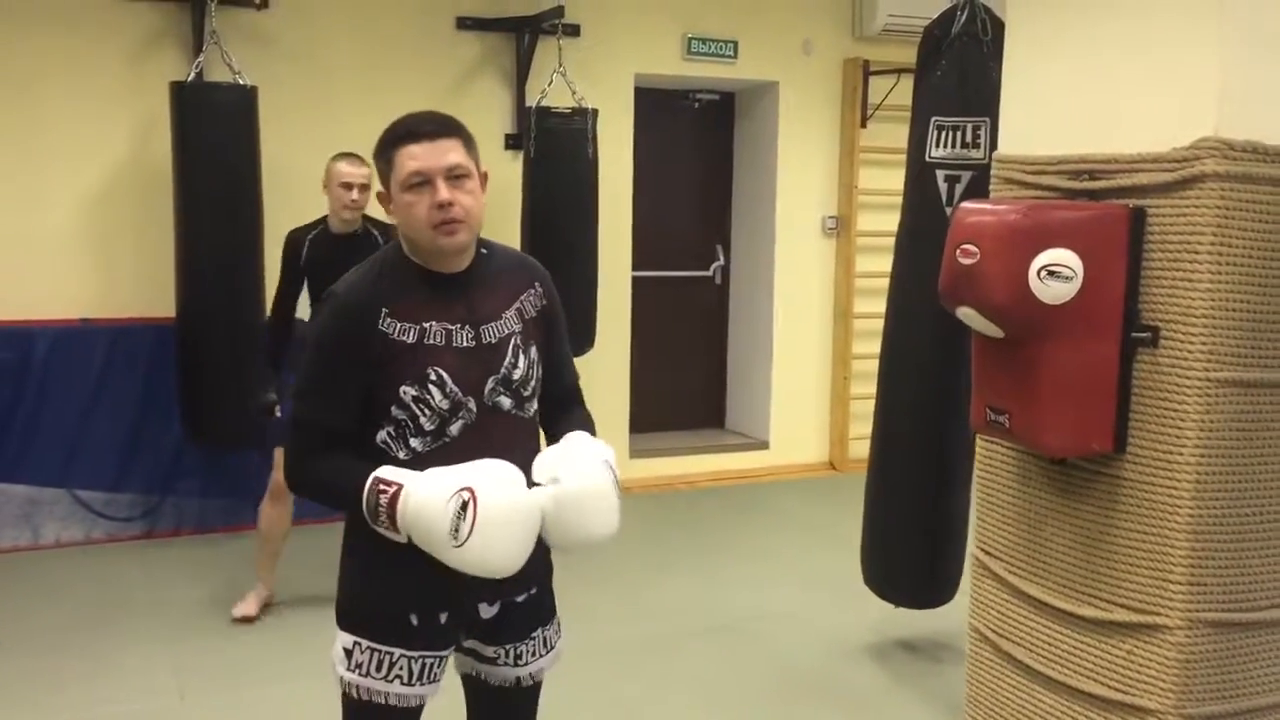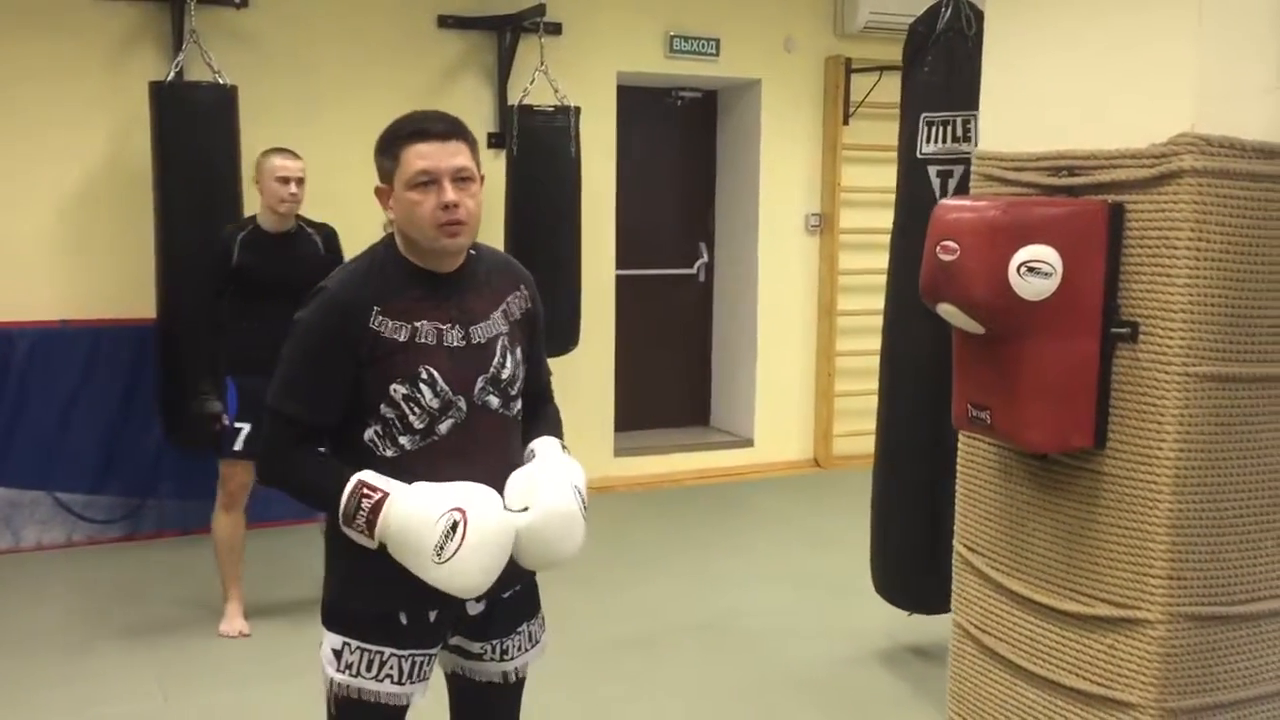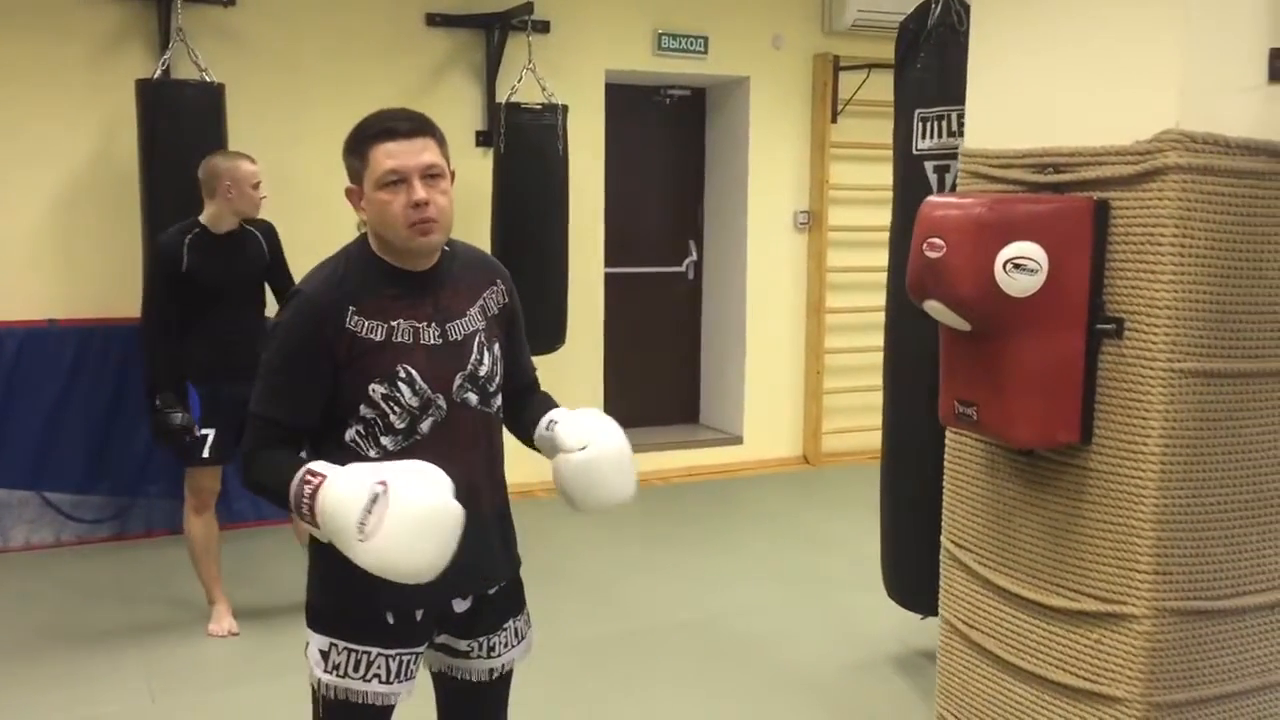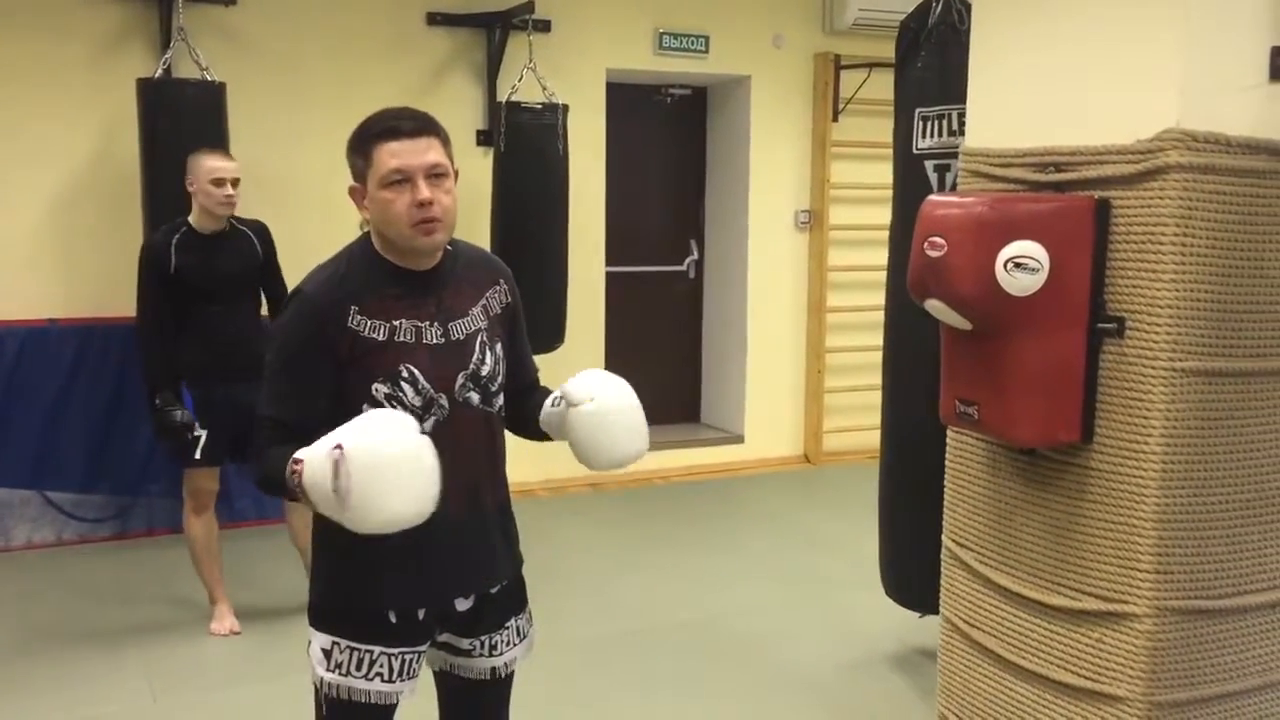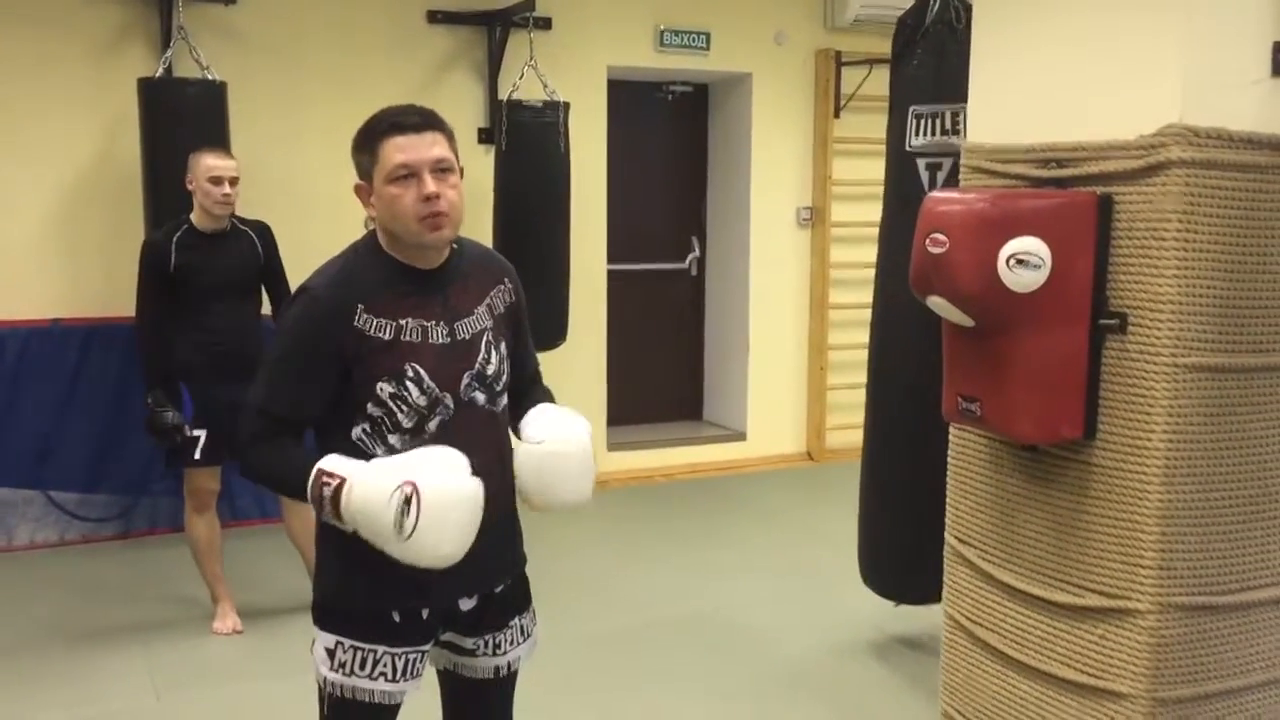
dt=0.4s
person 1, frame 1
left shoulder: (527, 282)
right shoulder: (357, 306)
left elbow: (562, 399)
right elbow: (307, 462)
left wrist: (581, 453)
right wrist: (402, 500)
left hip: (518, 570)
right hip: (396, 584)
person 1, frame 2
left shoulder: (511, 283)
right shoulder: (348, 303)
right elbow: (283, 455)
left wrist: (549, 460)
right wrist: (384, 508)
left hip: (498, 571)
right hip: (380, 586)
person 1, frame 3
left shoulder: (488, 279)
right shoulder: (324, 303)
right elbow: (264, 455)
left wrist: (565, 430)
right wrist: (326, 494)
left hip: (484, 568)
right hip: (366, 585)
person 1, frame 4
left shoulder: (489, 279)
right shoulder: (324, 303)
right elbow: (272, 453)
left wrist: (568, 409)
left hip: (485, 568)
right hip: (368, 584)
person 1, frame 5
left shoulder: (494, 276)
right shoulder: (333, 299)
right elbow: (262, 447)
left wrist: (548, 427)
right wrist: (351, 492)
left hip: (490, 569)
right hip: (372, 583)
person 2, frame 1
left shoulder: (388, 240)
right shoulder: (302, 241)
right elbow: (283, 309)
right wrist: (272, 373)
right knee: (282, 480)
right ankle: (262, 586)
person 2, frame 2
left shoulder: (322, 239)
right shoulder: (232, 243)
right elbow: (213, 317)
right wrist: (207, 383)
right hip: (247, 381)
right knee: (232, 490)
right ankle: (233, 602)
person 2, frame 3
left shoulder: (262, 236)
right shoulder: (174, 247)
left elbow: (289, 300)
right elbow: (156, 326)
right wrist: (164, 394)
right hip: (204, 385)
right knee: (201, 493)
right ankle: (218, 603)
person 2, frame 4
left shoulder: (255, 235)
right shoulder: (164, 248)
left elbow: (280, 303)
right elbow: (151, 328)
right wrist: (162, 395)
left hip: (259, 379)
right hip: (198, 387)
right knee: (200, 494)
right ankle: (220, 603)
person 2, frame 5
left shoulder: (257, 236)
right shoulder: (164, 247)
left elbow: (282, 304)
right elbow: (149, 326)
right wrist: (157, 394)
left hip: (257, 379)
right hip: (196, 385)
right knee: (200, 493)
right ankle: (222, 602)
